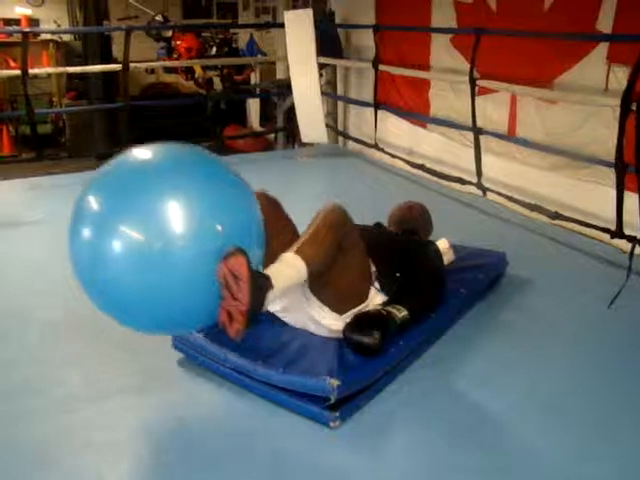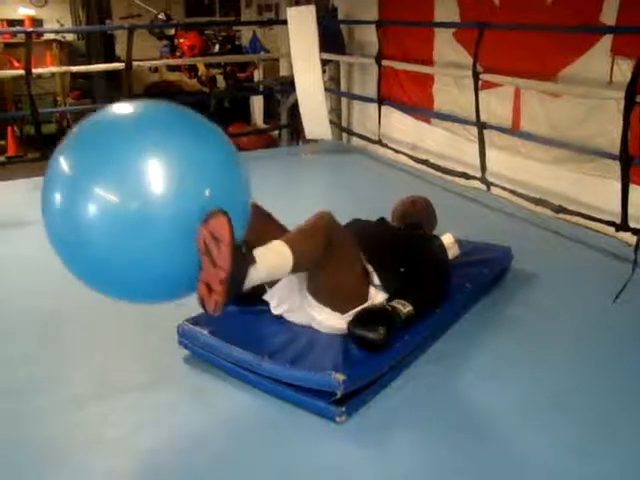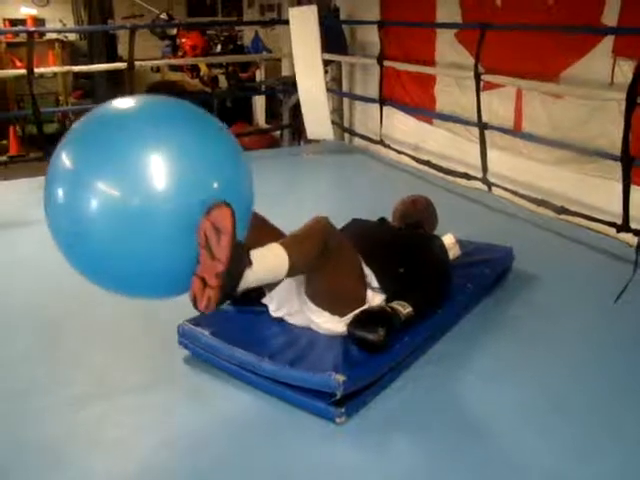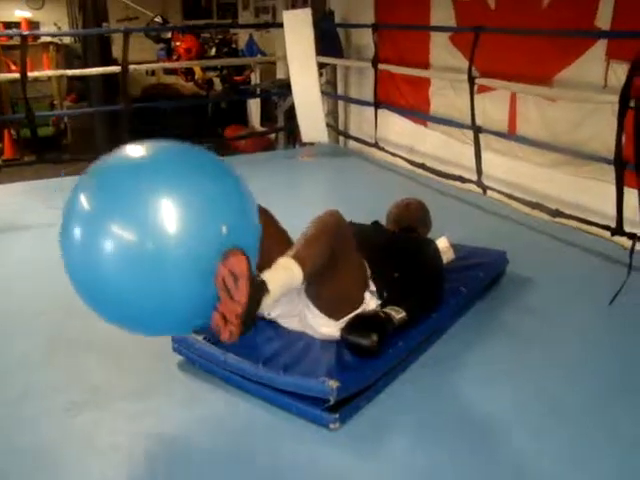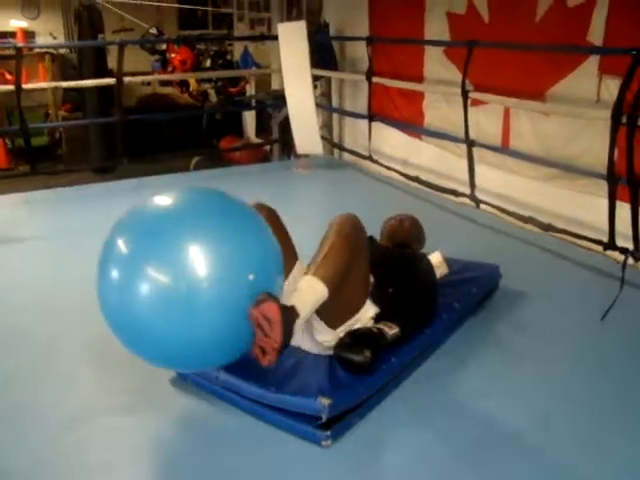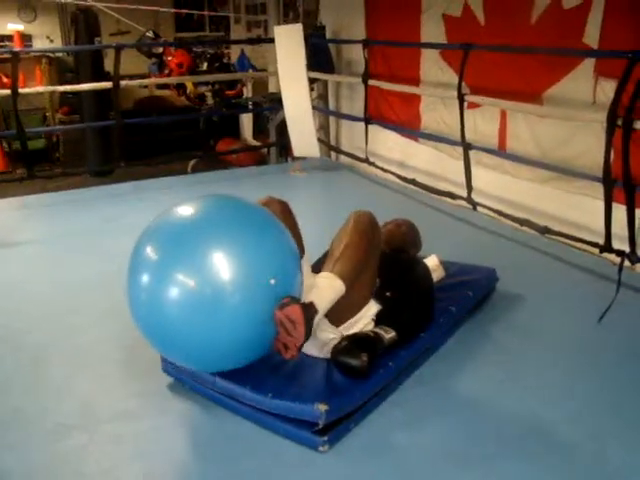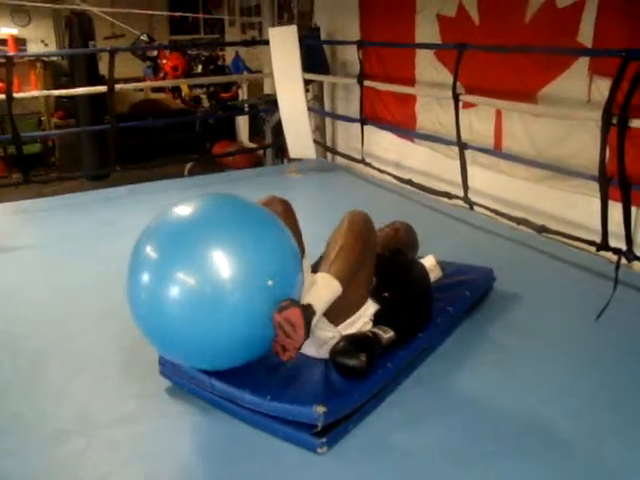
dt=0.2s
person 1, frame 1
left shoulder: (422, 250)
right shoulder: (360, 231)
left elbow: (429, 295)
left wrist: (388, 317)
left hip: (343, 309)
left knee: (333, 217)
right knee: (260, 203)
left ankle: (260, 290)
person 1, frame 2
left shoulder: (427, 245)
right shoulder: (362, 225)
left elbow: (434, 291)
left wrist: (393, 313)
left hip: (345, 304)
right hip: (297, 286)
left knee: (323, 223)
right knee: (249, 214)
left ankle: (244, 270)
person 1, frame 3
left shoulder: (427, 246)
right shoulder: (361, 225)
left elbow: (433, 291)
left wrist: (393, 314)
left hip: (344, 304)
right hip: (297, 286)
left knee: (320, 228)
right knee: (246, 222)
left ankle: (237, 271)
person 1, frame 4
left shoulder: (422, 249)
right shoulder: (358, 229)
left elbow: (428, 295)
left wrist: (387, 319)
left hip: (342, 309)
right hip: (296, 294)
left knee: (331, 222)
left ankle: (254, 295)
person 1, frame 5
left shoulder: (416, 264)
right shoulder: (366, 245)
left elbow: (422, 310)
left wrist: (380, 334)
left hip: (338, 322)
left knee: (346, 226)
right knee: (261, 214)
left ankle: (287, 317)
person 1, frame 6
left shoulder: (413, 268)
right shoulder: (348, 248)
left elbow: (420, 313)
left wrist: (377, 338)
left hip: (341, 324)
left knee: (362, 222)
right knee: (273, 208)
left ankle: (307, 315)
person 1, frame 7
left shoulder: (411, 270)
right shoulder: (351, 251)
left elbow: (417, 315)
left wrist: (375, 339)
left hip: (340, 324)
left knee: (356, 221)
right knee: (276, 207)
left ankle: (306, 315)
